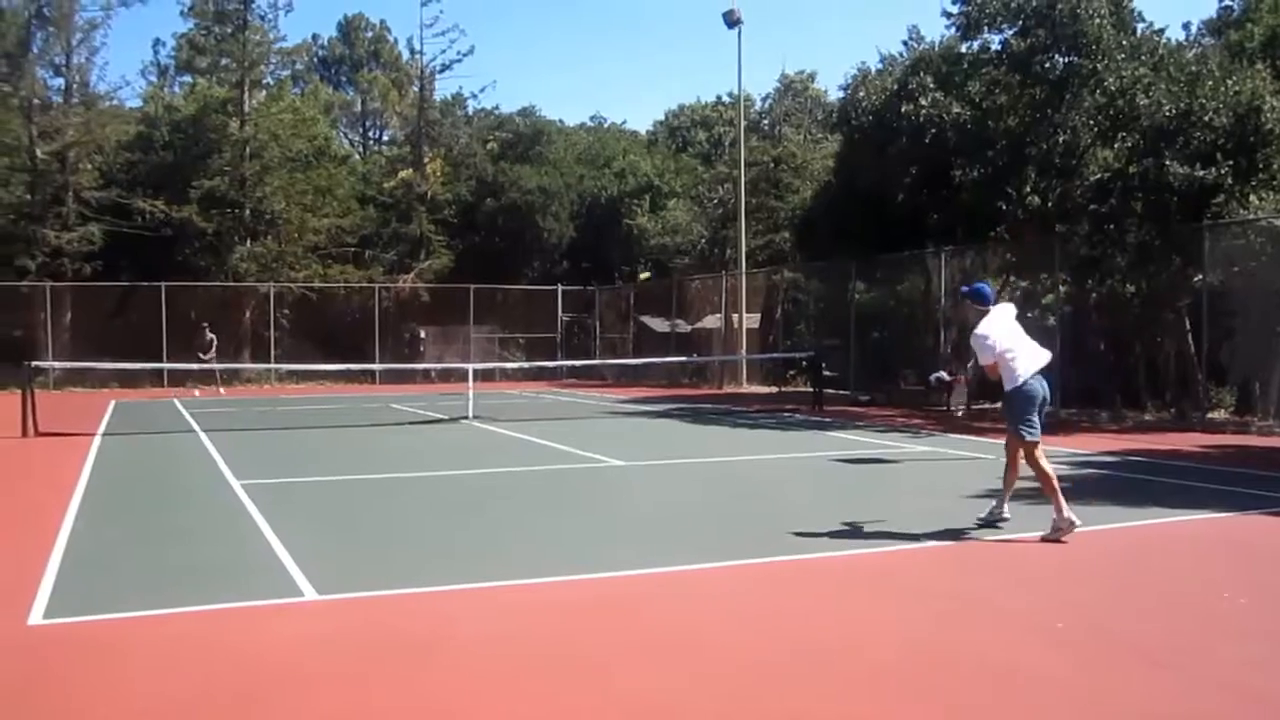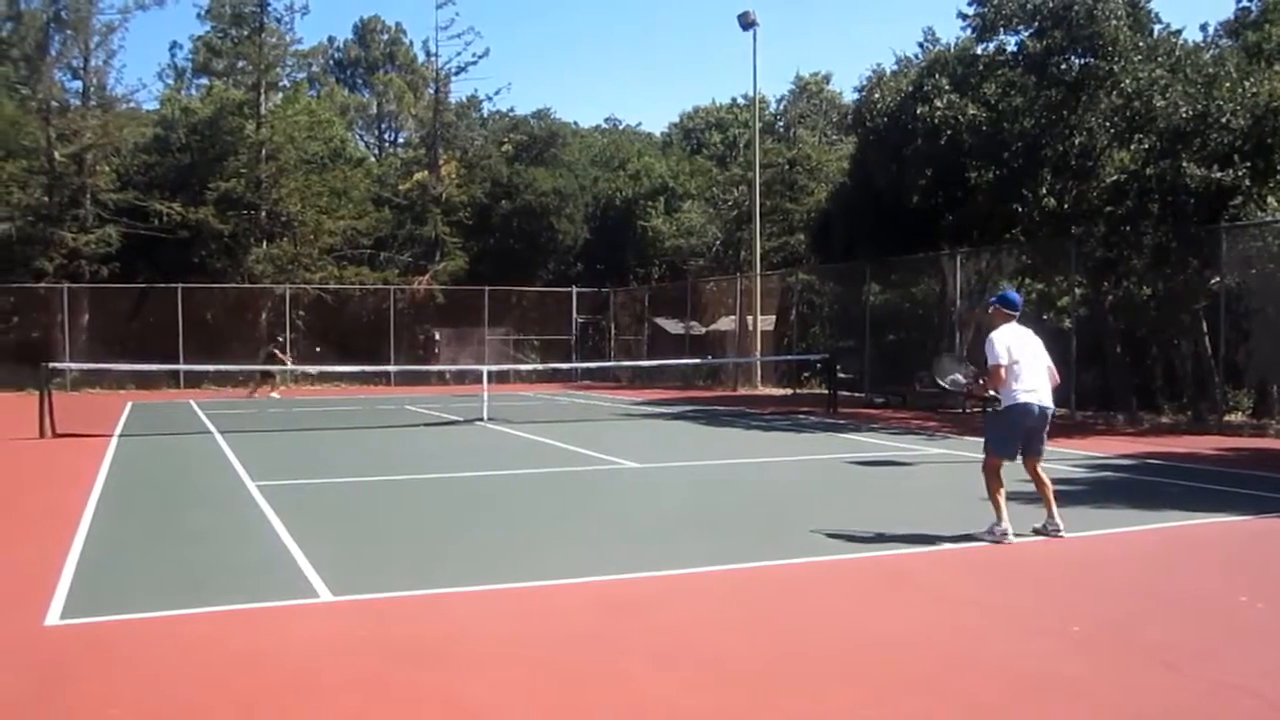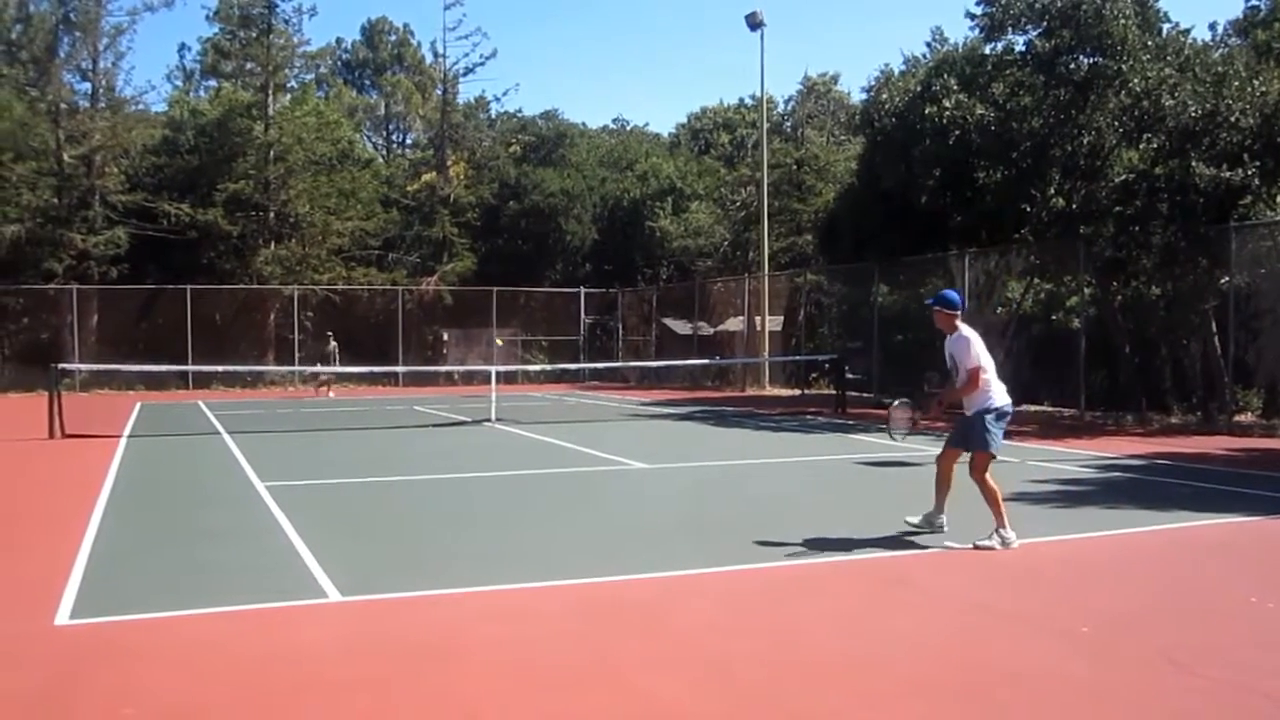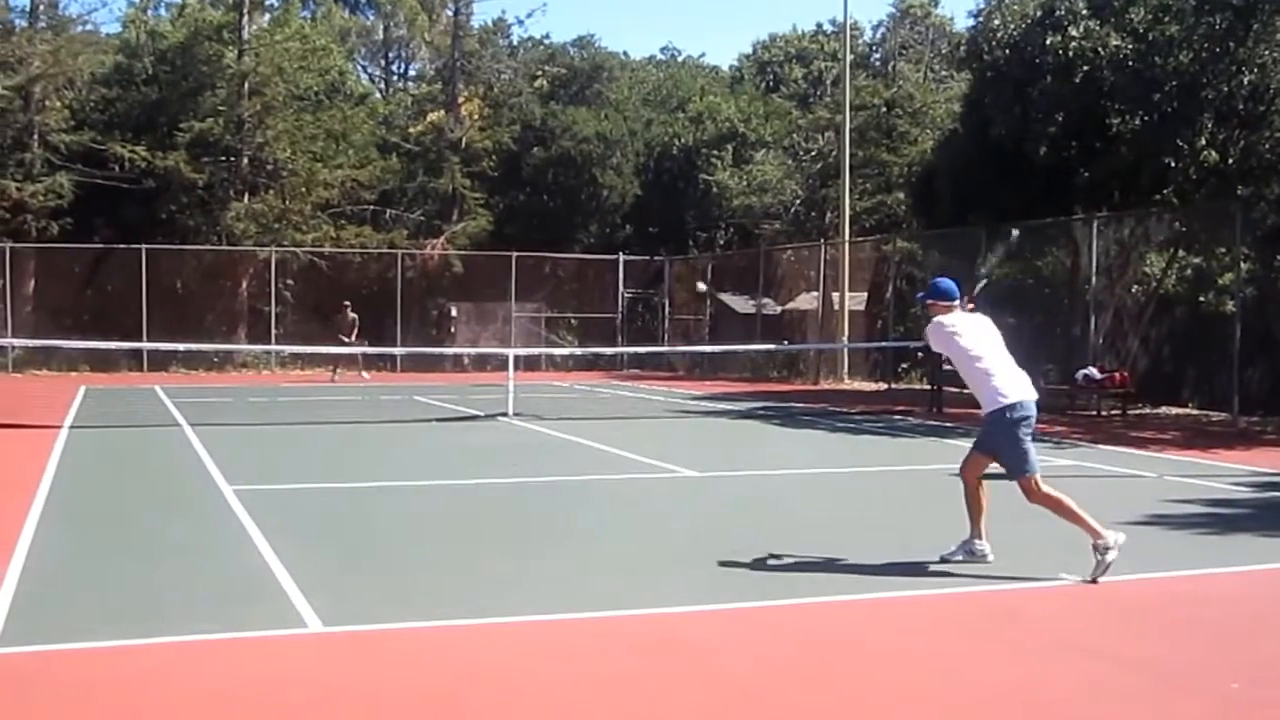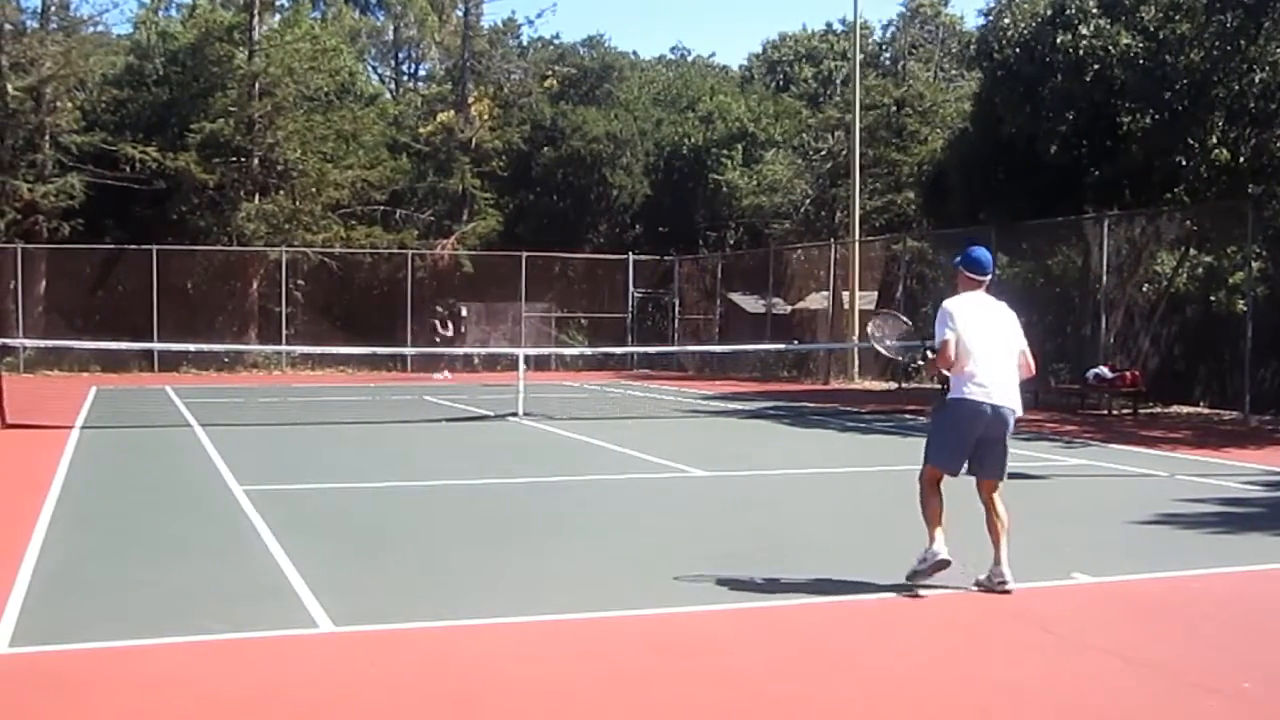
dt=1s
person 1, frame 1
left shoulder: (980, 335)
right shoulder: (1001, 313)
left elbow: (992, 373)
left hip: (1022, 390)
right hip: (1038, 384)
left knee: (1034, 455)
right knee: (1011, 447)
left ankle: (1063, 515)
right ankle: (1001, 507)
person 1, frame 2
left shoulder: (997, 337)
right shoulder: (1034, 337)
left elbow: (999, 377)
right elbow: (1055, 379)
left wrist: (984, 386)
left hip: (1016, 407)
right hip: (1044, 406)
left knee: (991, 467)
right knee: (1033, 466)
left ankle: (1001, 524)
right ankle: (1053, 521)
person 1, frame 3
left shoulder: (967, 338)
right shoulder: (951, 340)
left elbow: (974, 382)
left wrist: (943, 400)
right wrist: (944, 400)
left hip: (992, 408)
right hip: (975, 410)
left knee: (978, 470)
right knee: (944, 460)
left ankle: (1005, 533)
right ankle: (937, 516)
person 1, frame 4
left shoulder: (939, 325)
right shoulder: (979, 320)
left hip: (1008, 409)
right hip: (1010, 406)
left knee: (1034, 490)
right knee: (969, 472)
left ankle: (1104, 539)
right ankle: (977, 543)
person 1, frame 5
left shoulder: (953, 306)
right shoulder: (1007, 313)
left elbow: (947, 358)
right elbow: (1028, 368)
left wrist: (935, 363)
left hip: (966, 402)
right hip: (1005, 407)
left knee: (930, 478)
right knee: (989, 491)
left ankle: (936, 547)
right ankle: (1001, 569)
